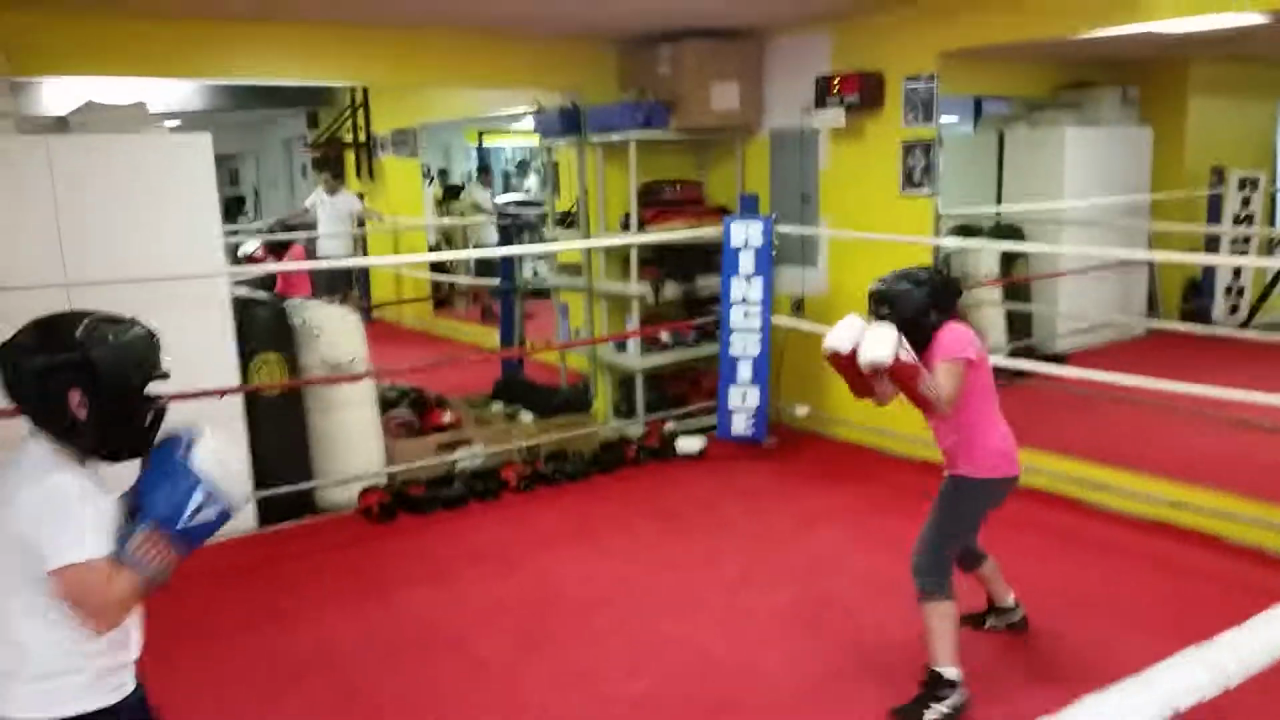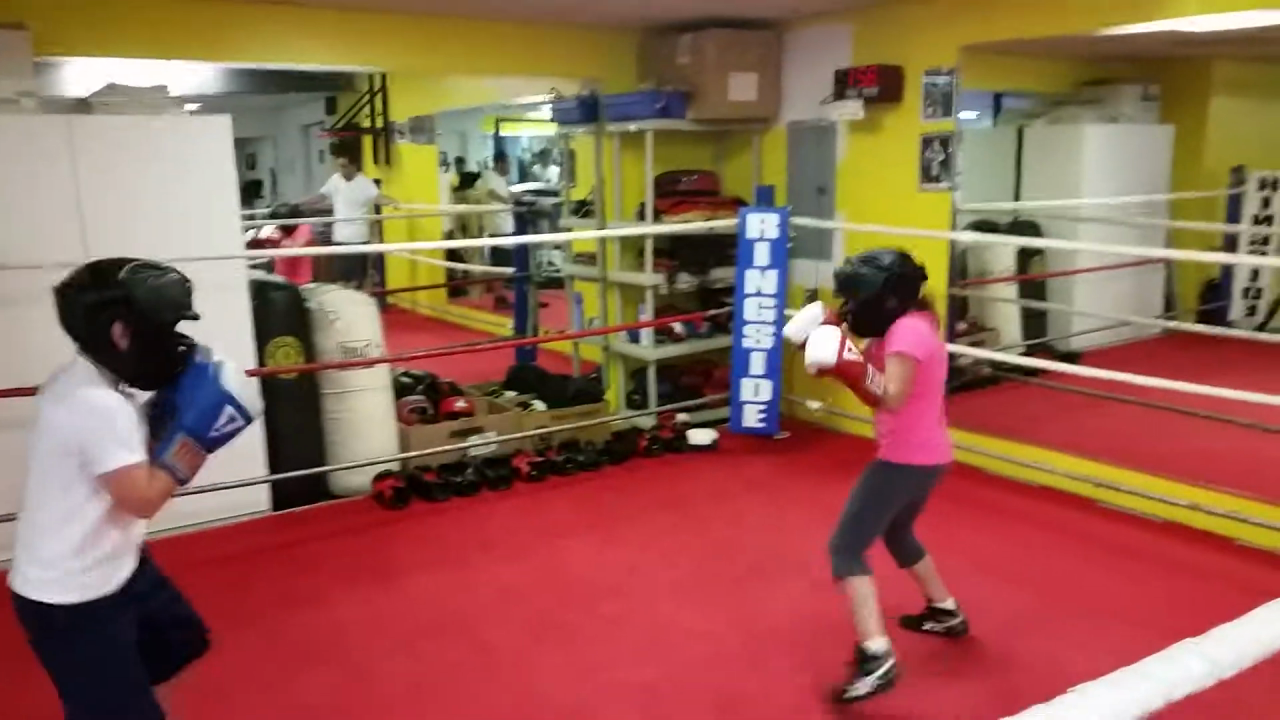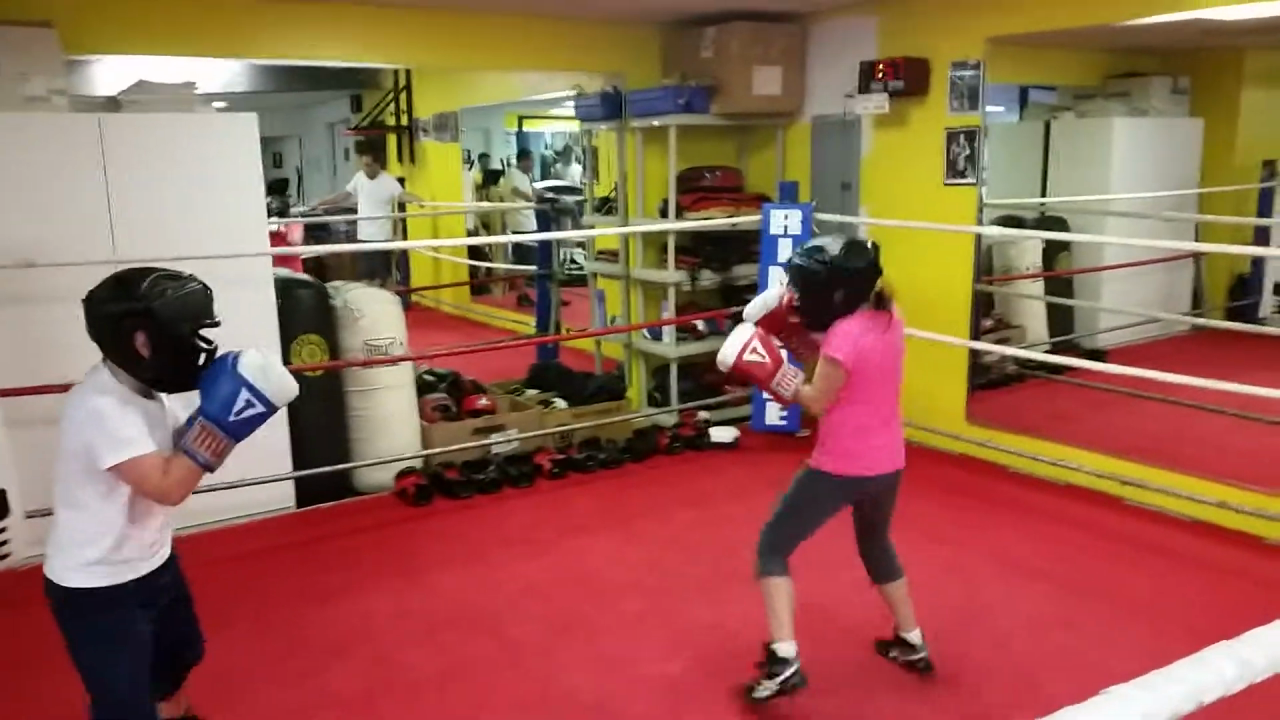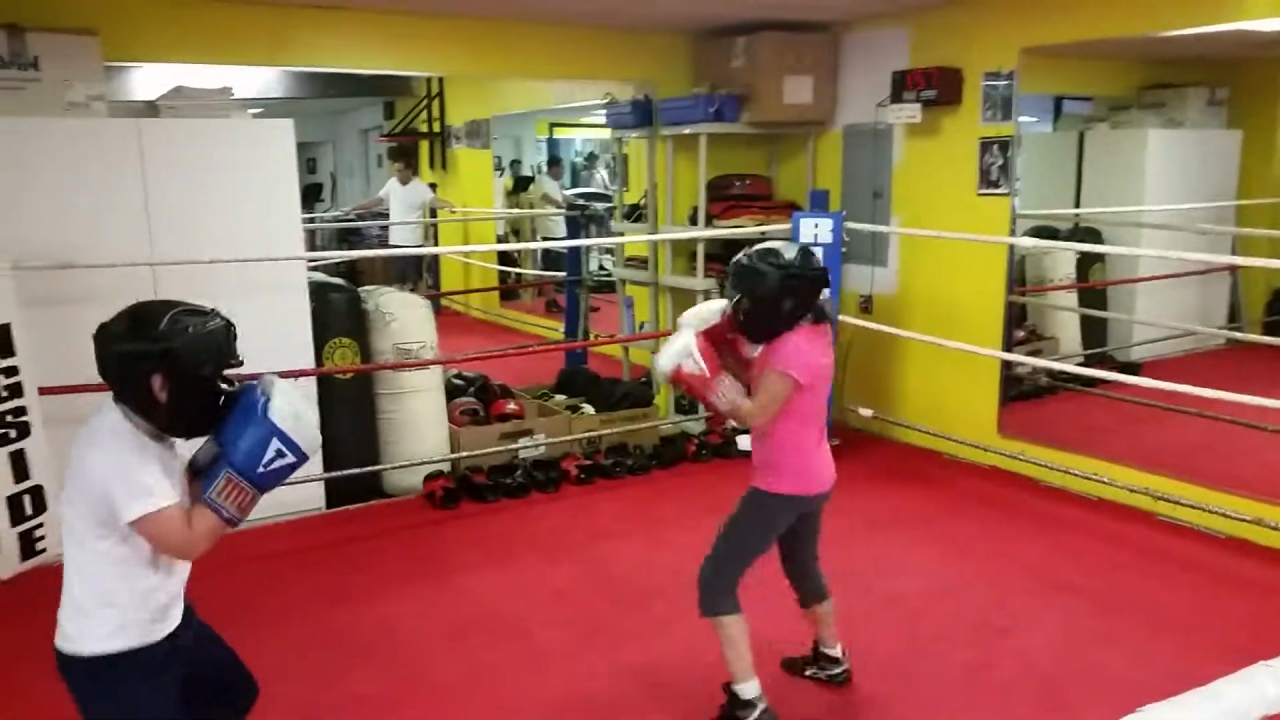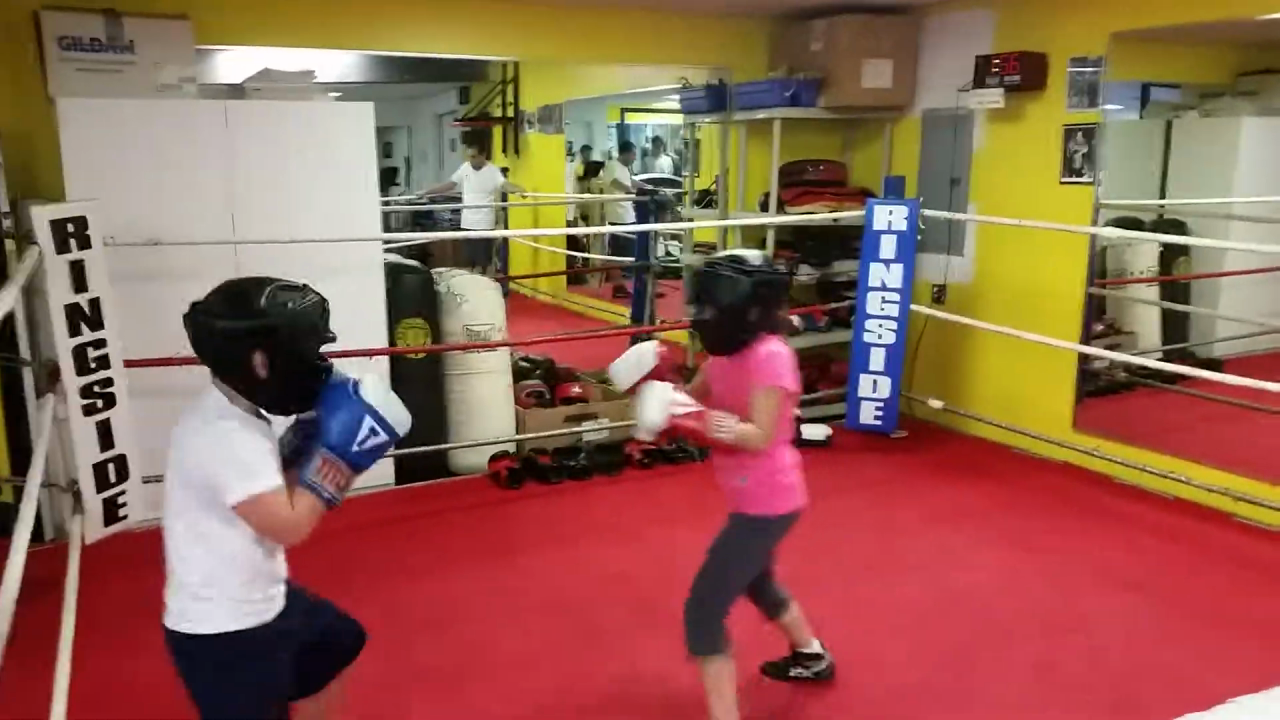
dt=0.5s
person 1, frame 1
left shoulder: (952, 335)
right shoulder: (934, 339)
left elbow: (942, 401)
right elbow: (880, 394)
left wrist: (899, 366)
right wrist: (857, 361)
left hip: (983, 467)
right hip: (972, 463)
left knee: (928, 562)
right knee: (956, 540)
right ankle: (1007, 609)
person 1, frame 2
left shoulder: (908, 331)
right shoulder: (904, 326)
left elbow: (891, 399)
right elbow: (868, 372)
left wrist: (849, 368)
right wrist: (828, 342)
left hip: (907, 457)
right hip: (925, 456)
left knee: (846, 547)
right knee: (895, 533)
left ankle: (875, 657)
right ankle: (945, 611)
person 1, frame 3
left shoulder: (845, 334)
right shoulder: (887, 318)
left elbow: (816, 402)
left wrist: (769, 371)
right wrist: (792, 331)
left hip: (839, 468)
right hip: (887, 464)
left knee: (772, 546)
right knee: (876, 547)
left ankle: (783, 659)
right ankle: (911, 642)
person 1, frame 4
left shoulder: (794, 348)
right shoulder: (810, 334)
left elbow: (757, 415)
right elbow: (760, 379)
left wrist: (703, 379)
right wrist: (730, 348)
left hip: (783, 485)
right hip: (812, 480)
left knee: (715, 580)
right knee: (801, 567)
right ankle: (830, 656)
person 1, frame 5
left shoulder: (769, 358)
right shoulder: (734, 354)
left elbow: (758, 438)
right elbow: (704, 403)
left wrist: (687, 419)
right wrist: (659, 379)
left hip: (767, 505)
right hip: (758, 500)
left knee: (702, 614)
right knee: (754, 581)
right ankle: (813, 656)
person 2, frame 1
left shoulder: (46, 460)
right shoulder: (56, 488)
left elbow: (111, 547)
right elbow: (102, 606)
left wrist: (154, 496)
right wrist: (170, 521)
person 2, frame 2
left shoulder: (88, 383)
right shoulder: (96, 405)
left elbow: (133, 459)
right elbow: (144, 498)
left wrist: (172, 407)
right wrist: (196, 428)
left hip: (110, 573)
right hip: (69, 598)
left knee: (182, 640)
person 2, frame 3
left shoulder: (141, 388)
right shoulder: (102, 408)
left elbow: (174, 449)
right elbow: (168, 487)
left wrist: (220, 405)
right wrist: (222, 417)
left hip: (149, 564)
right hip: (96, 587)
left knee: (178, 658)
person 2, frame 4
left shoulder: (141, 426)
right shoulder: (117, 450)
left elbow: (183, 500)
right elbow: (189, 539)
left wrist: (226, 446)
right wrist: (247, 464)
left hip: (165, 623)
right hip: (115, 652)
person 2, frame 5
left shoulder: (232, 410)
right shoulder: (223, 434)
left elbow: (268, 480)
right elbow: (289, 525)
left wrist: (311, 432)
right wrist: (340, 448)
left hip: (262, 605)
right hip: (224, 632)
left knee: (340, 643)
